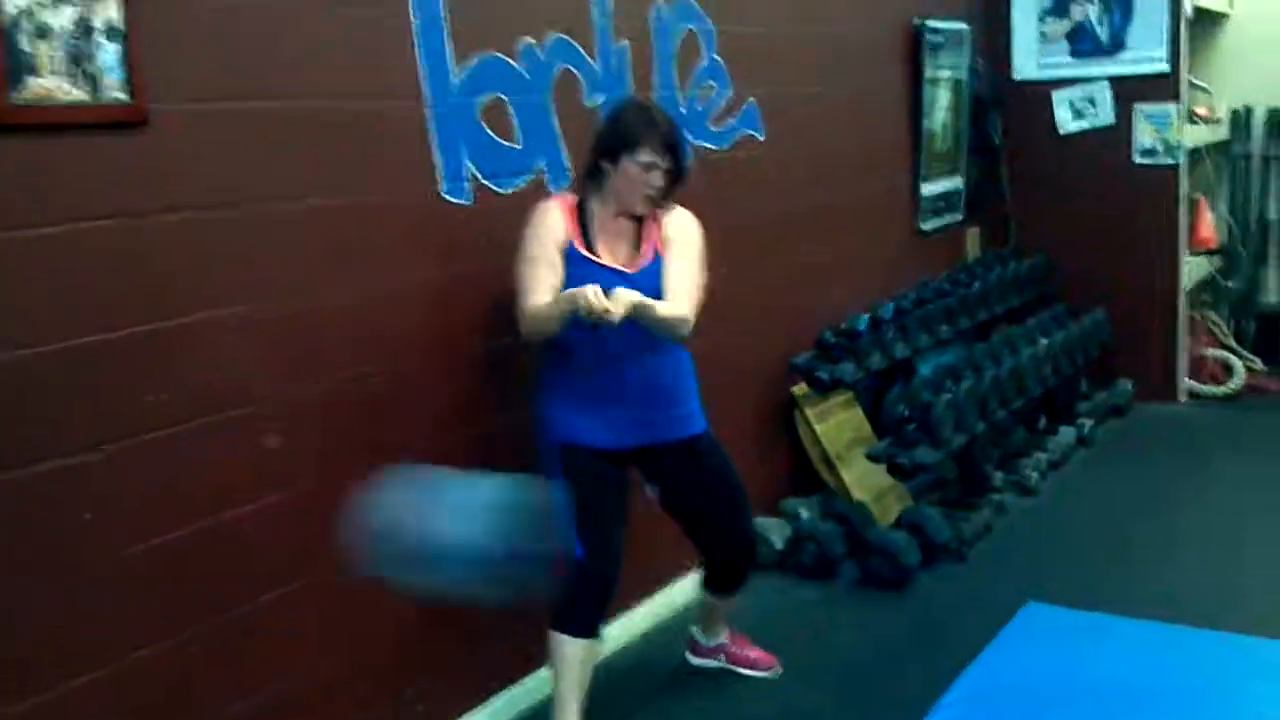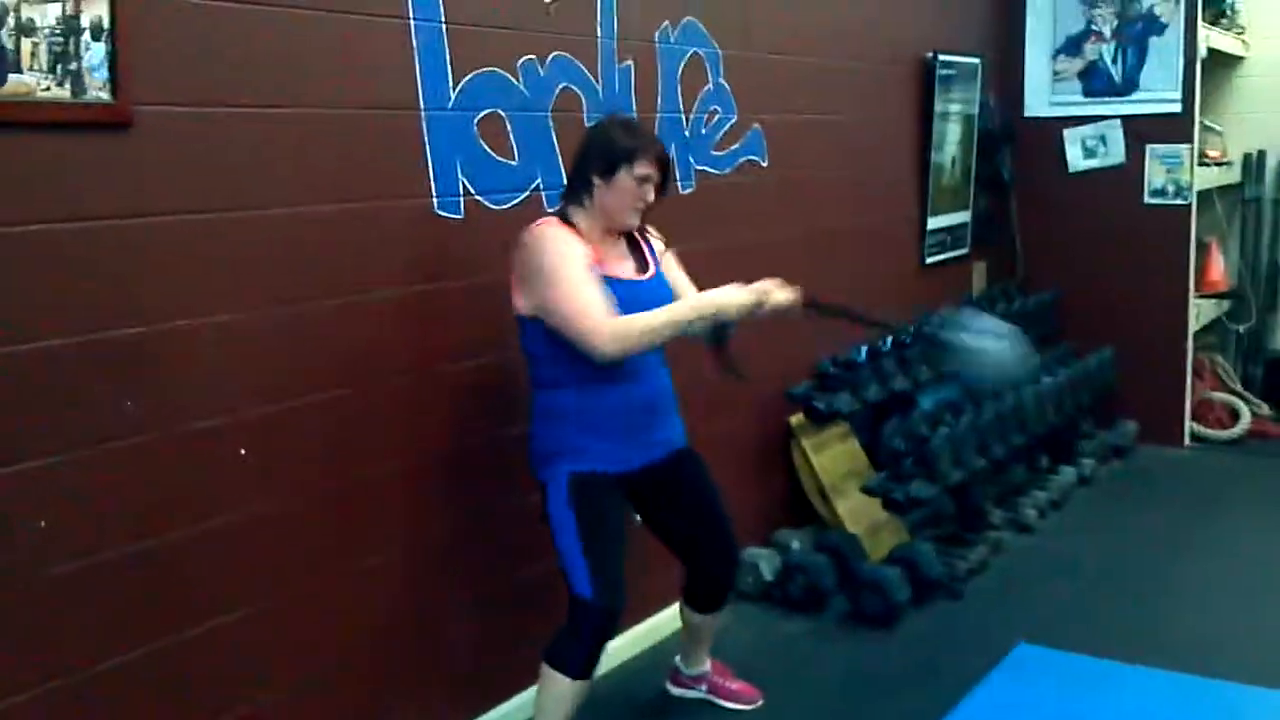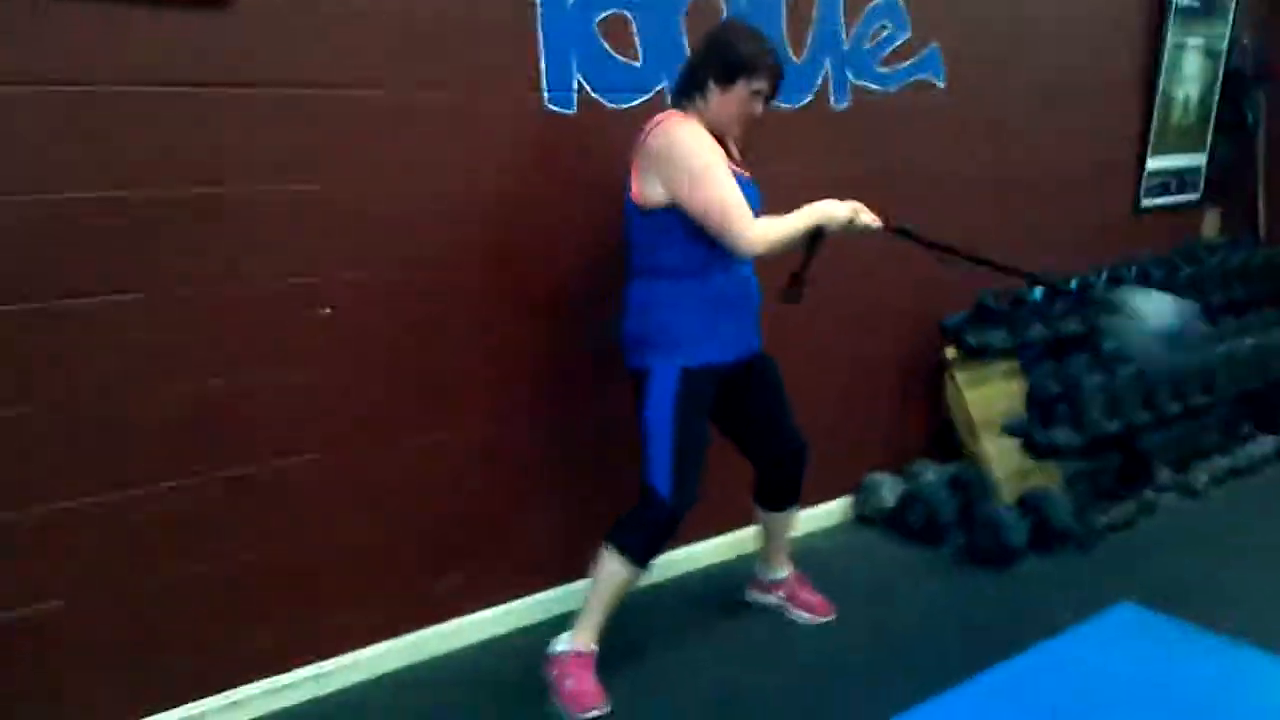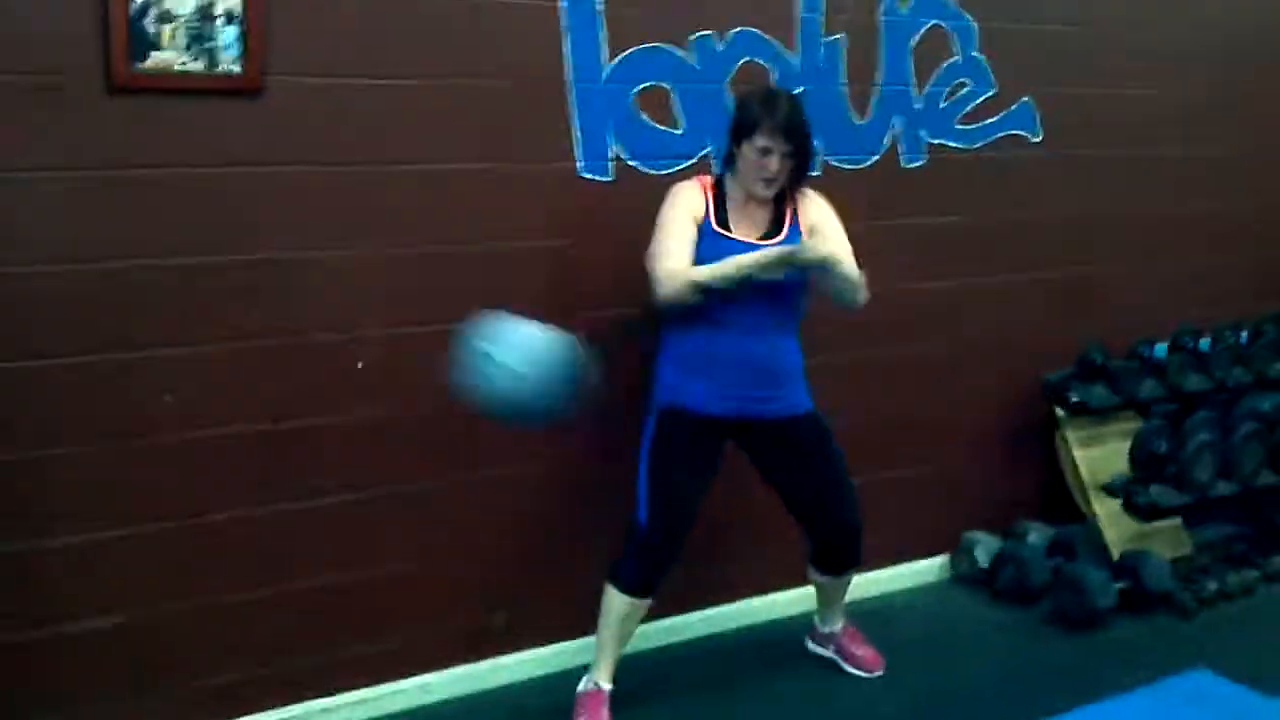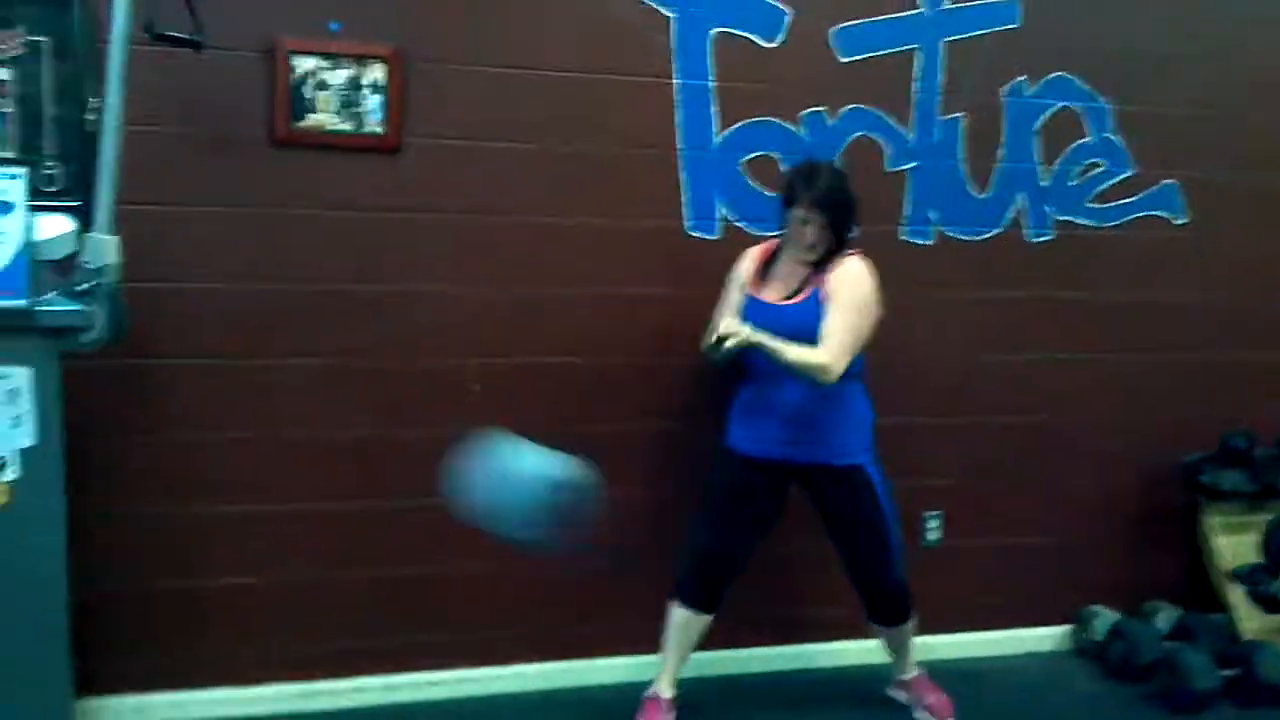
dt=1s
person 1, frame 1
left shoulder: (676, 223)
right shoulder: (554, 220)
left elbow: (682, 318)
right elbow: (532, 320)
left wrist: (639, 309)
right wrist: (576, 304)
left hip: (671, 423)
right hip: (583, 430)
left knee: (735, 545)
right knee: (593, 572)
left ankle: (711, 639)
person 1, frame 2
left shoulder: (643, 241)
right shoulder: (551, 241)
left elbow: (686, 319)
right elbow: (606, 340)
left wrist: (748, 301)
right wrist: (706, 302)
left hip: (657, 443)
right hip: (582, 459)
left knee: (717, 556)
right knee: (596, 611)
left ankle: (693, 669)
person 1, frame 3
left shoulder: (717, 140)
right shoulder: (676, 137)
left elbow: (750, 229)
right elbow: (746, 239)
left wrist: (834, 217)
right wrist: (814, 212)
left hip: (733, 343)
right hip: (674, 352)
left knee: (785, 455)
right knee: (666, 500)
left ankle: (774, 576)
right ankle: (575, 646)
person 1, frame 4
left shoulder: (809, 208)
right shoulder: (690, 196)
left elbow: (854, 294)
right elbow: (668, 288)
left wrist: (829, 261)
right wrist: (750, 262)
left hip: (778, 401)
right hip: (690, 398)
left knee: (840, 524)
right knee: (654, 540)
left ankle: (830, 630)
person 1, frame 5
left shoulder: (852, 273)
right shoulder: (754, 261)
left elbow: (829, 366)
right elbow: (716, 347)
left wrist: (758, 338)
right wrist: (724, 334)
left hip: (837, 451)
right hip: (755, 444)
left knee: (882, 574)
right knee: (709, 561)
